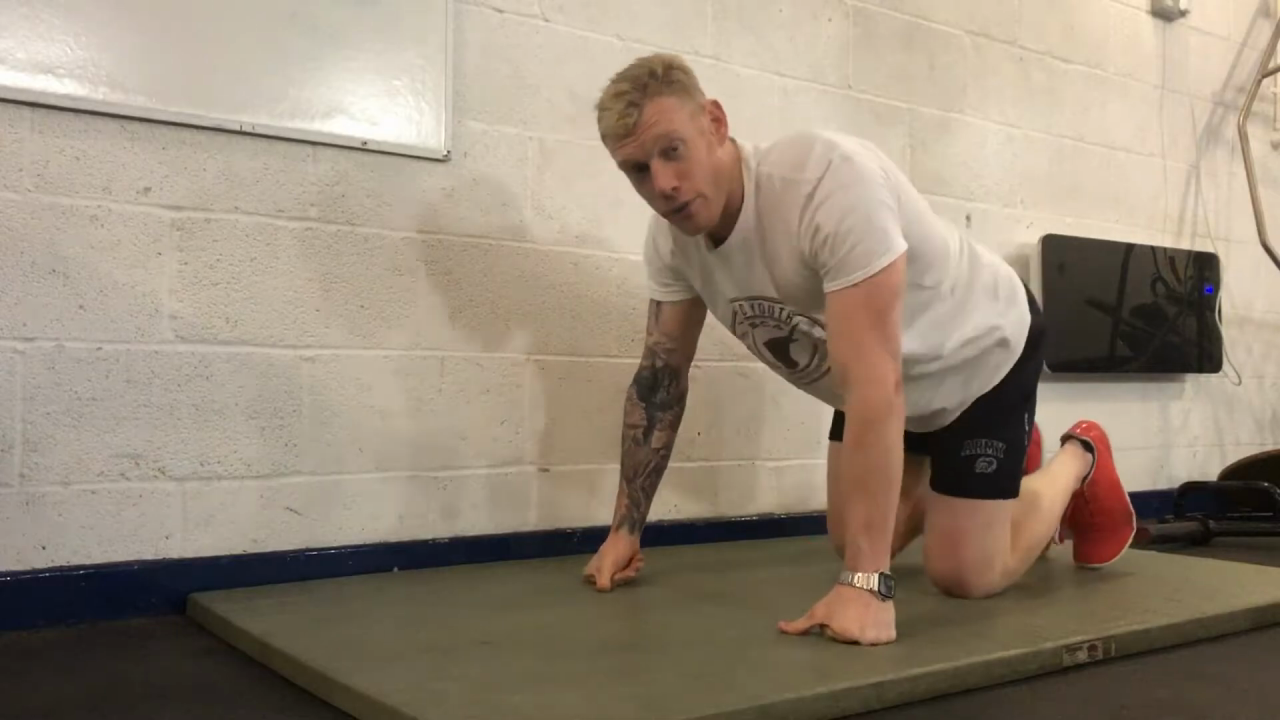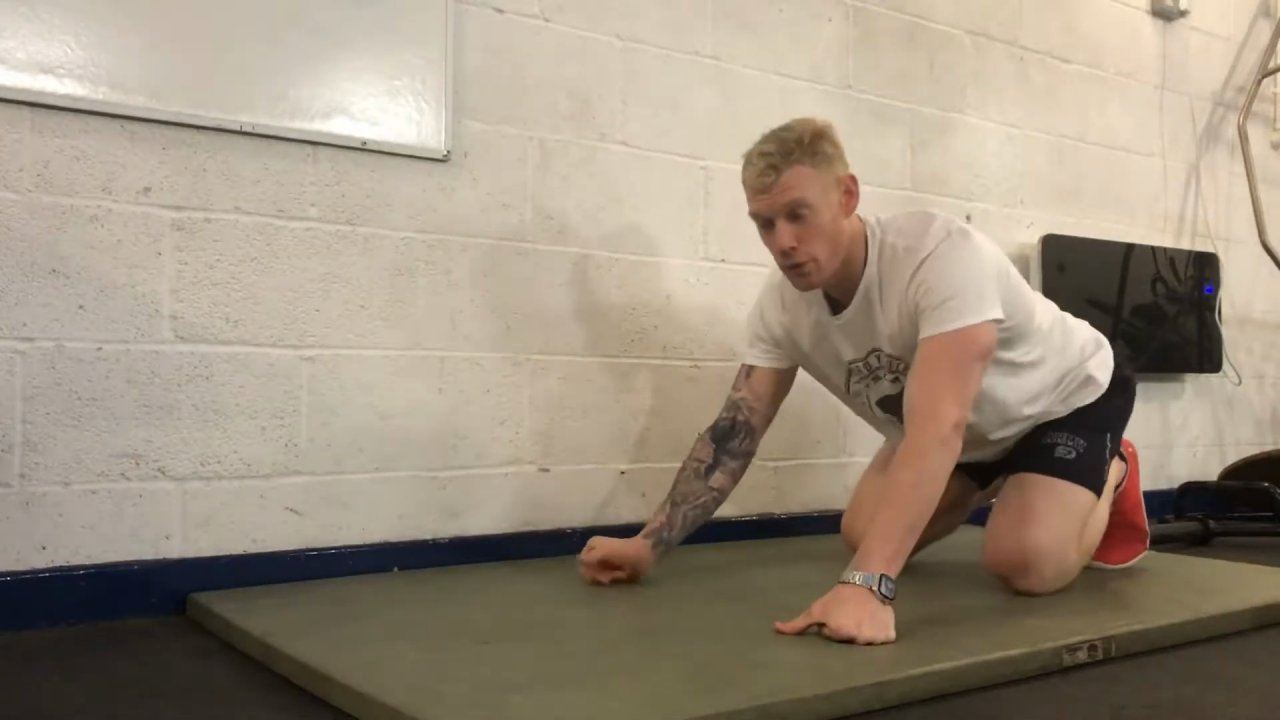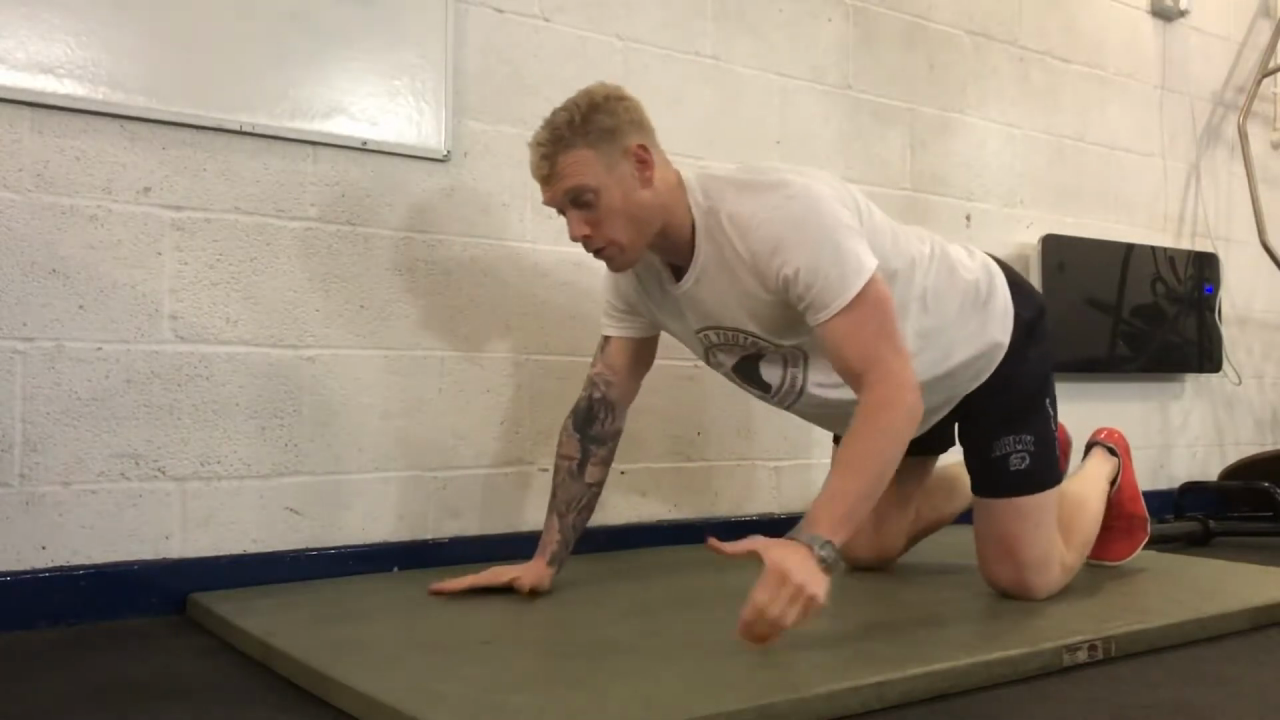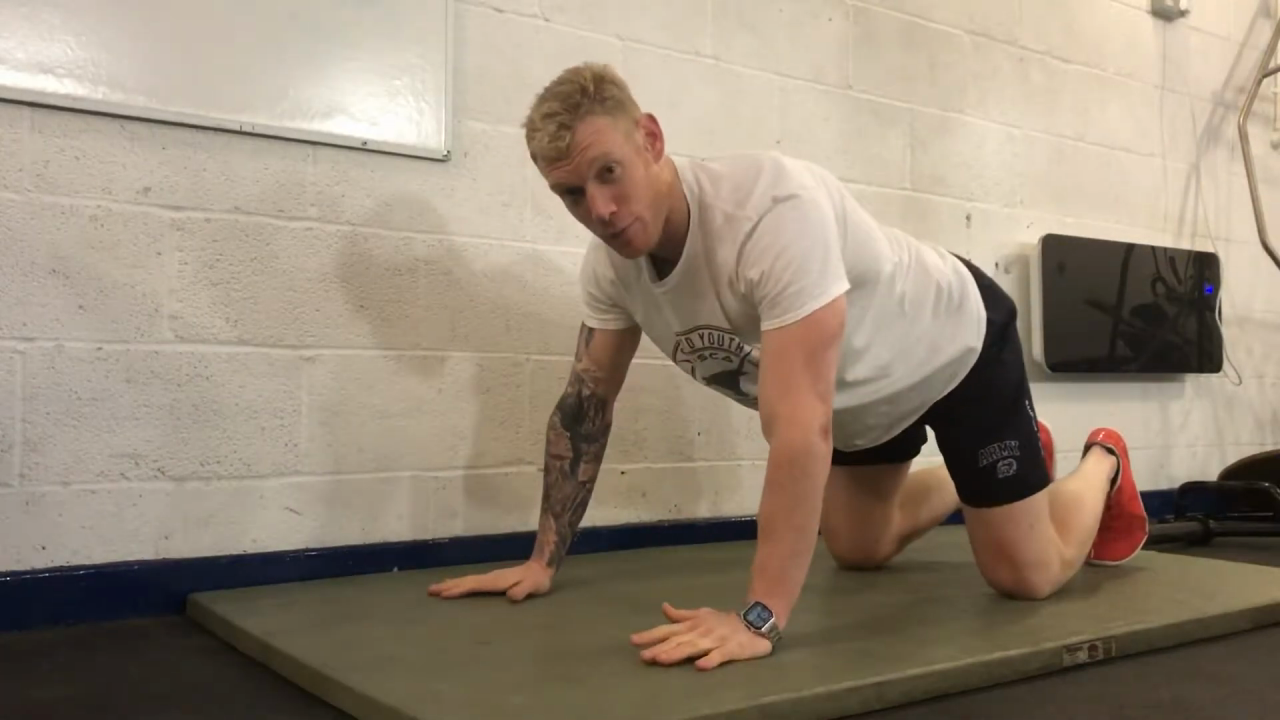
dt=0.7s
person 1, frame 1
left shoulder: (828, 183)
right shoulder: (671, 239)
left elbow: (876, 389)
right elbow: (660, 377)
left wrist: (866, 583)
right wrist: (625, 528)
left hip: (981, 351)
right hip: (874, 377)
left knee: (965, 574)
right knee: (859, 543)
left ankle: (1076, 464)
person 1, frame 2
left shoulder: (944, 255)
right shoulder: (782, 305)
left elbow: (938, 427)
right elbow: (735, 431)
left wrist: (867, 585)
right wrist: (648, 544)
left hip: (1071, 395)
right hip: (969, 432)
left knee: (1026, 563)
right knee: (866, 538)
left ankle: (1109, 478)
right ankle: (994, 484)
person 1, frame 3
left shoulder: (785, 217)
right shoulder: (635, 270)
left elbow: (896, 394)
right elbow: (600, 409)
left wrist: (811, 547)
right wrist: (546, 559)
left hip: (983, 338)
right hip: (893, 372)
left knee: (1025, 576)
right knee: (866, 548)
left ankle: (1102, 465)
right ankle: (989, 472)
person 1, frame 4
left shoulder: (775, 211)
right shoulder: (610, 263)
left elbow: (800, 430)
right elbow: (586, 404)
left wrist: (759, 617)
right wrist: (543, 559)
left hip: (956, 345)
right hip: (865, 388)
left knee: (1027, 574)
right knee: (858, 550)
left ankle: (1101, 465)
right ankle: (1007, 465)
